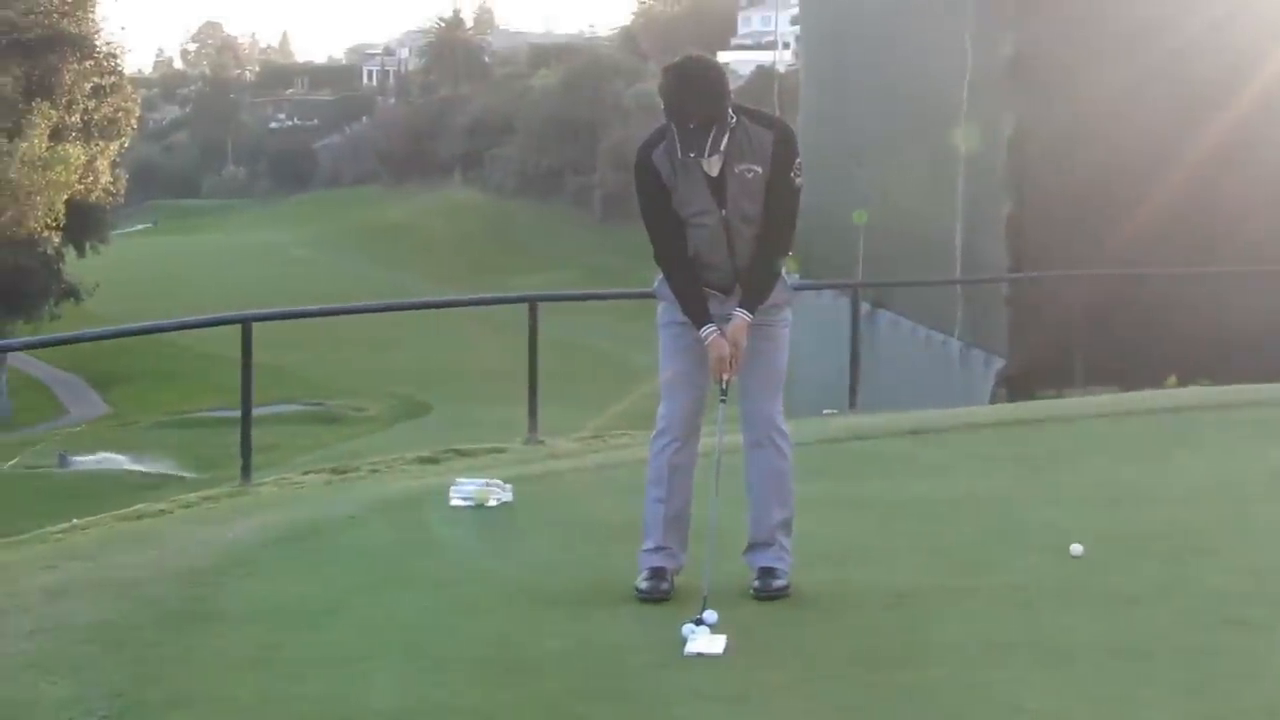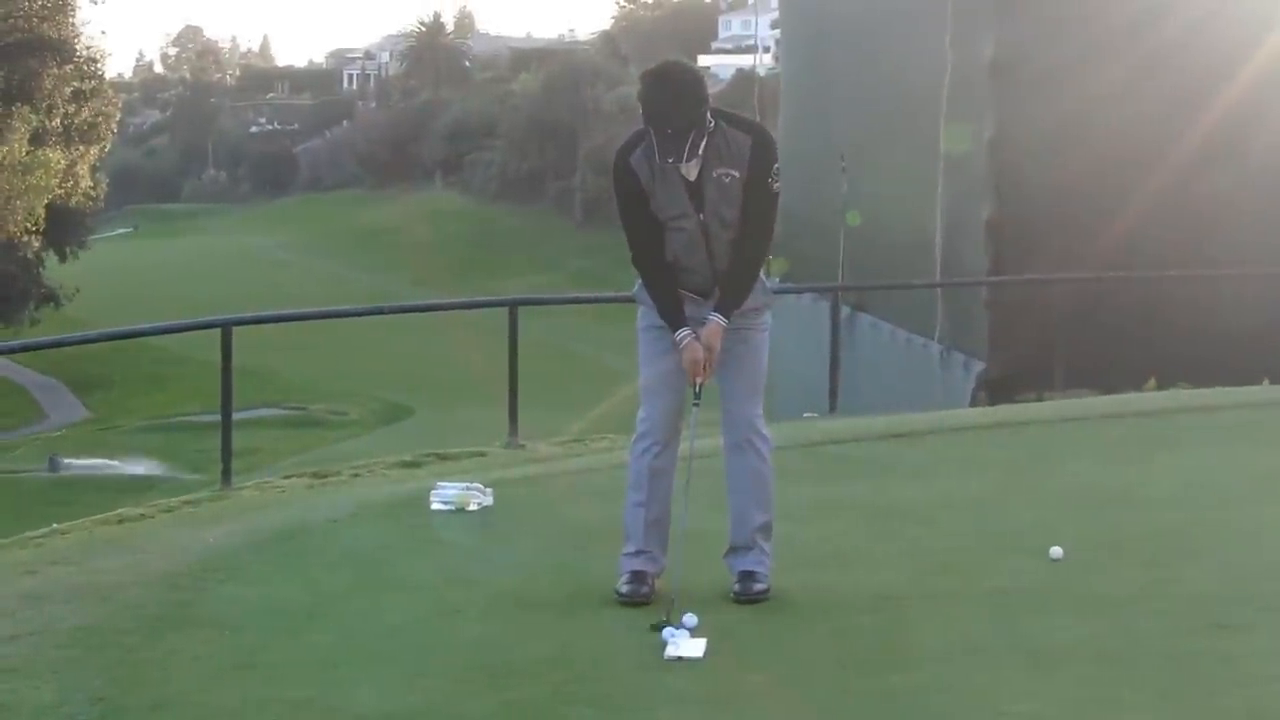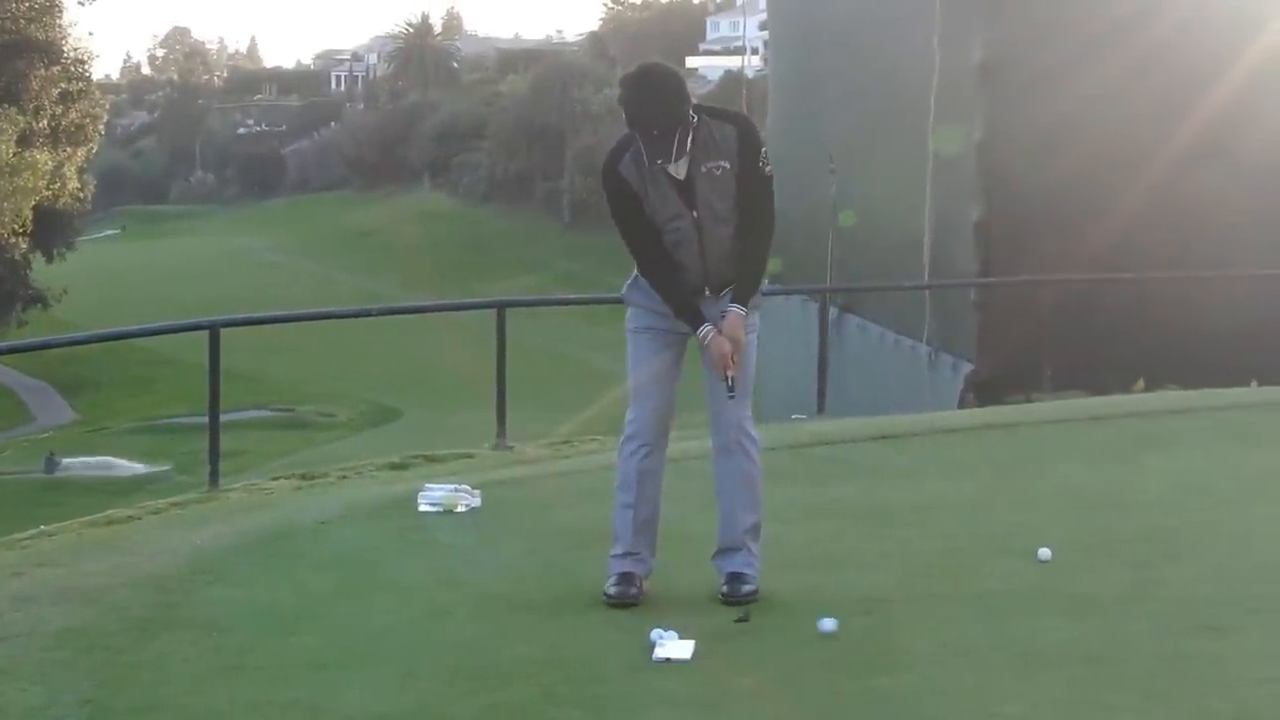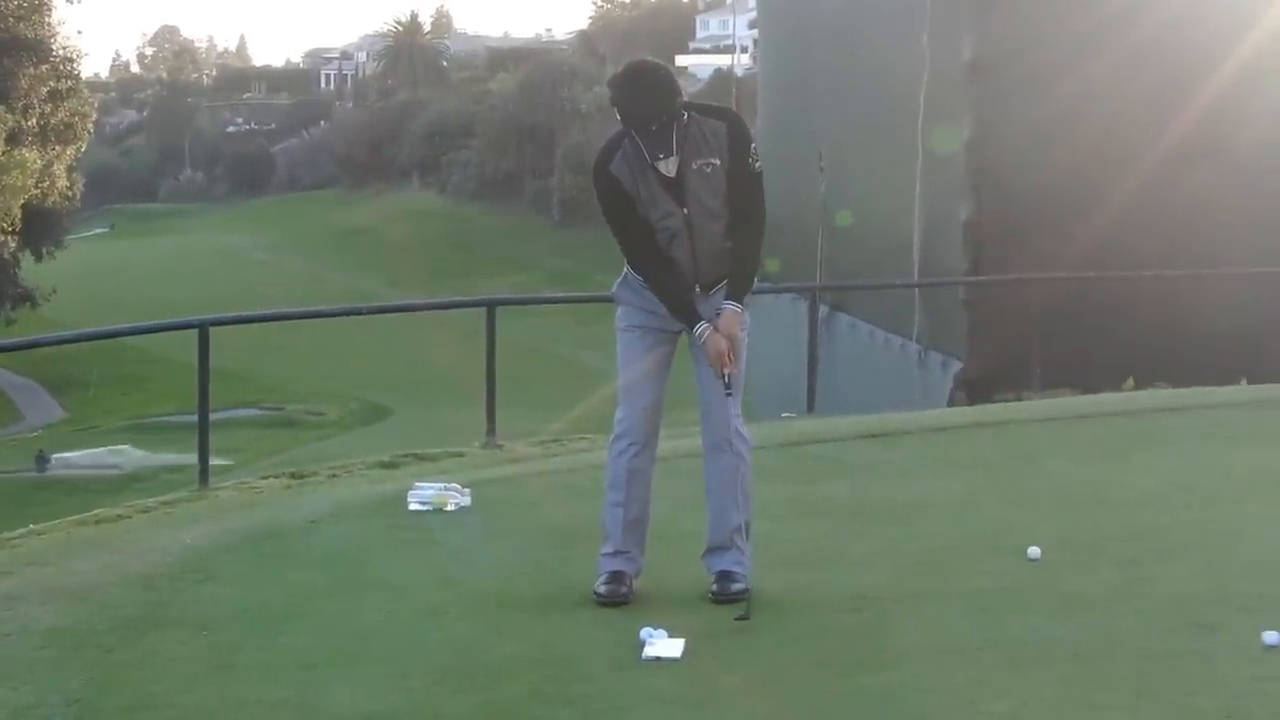
dt=1s
person 1, frame 1
left shoulder: (774, 139)
right shoulder: (654, 155)
left elbow: (779, 235)
right elbow: (668, 251)
left wrist: (743, 315)
right wrist: (708, 329)
left hip: (760, 295)
right hip: (687, 298)
left knee: (766, 424)
right knee: (674, 424)
left ankle: (771, 557)
right ankle: (659, 558)
person 1, frame 2
left shoulder: (753, 143)
right shoulder: (632, 160)
left elbow: (756, 240)
right elbow: (646, 255)
left wrist: (719, 320)
right wrist: (682, 333)
left hip: (740, 299)
right hip: (666, 301)
left knee: (746, 426)
right knee: (654, 427)
left ankle: (751, 561)
right ankle: (640, 562)
person 1, frame 3
left shoulder: (737, 134)
right shoulder: (621, 166)
left elbow: (759, 225)
right elbow: (650, 258)
left wrist: (737, 310)
right wrist: (702, 330)
left hip: (731, 297)
right hip: (658, 301)
left knee: (736, 427)
right knee: (644, 428)
left ankle: (740, 562)
right ankle: (629, 563)
person 1, frame 4
left shoulder: (726, 130)
right shoulder: (612, 165)
left elbow: (751, 220)
right elbow: (644, 257)
left wrist: (733, 306)
right wrist: (697, 328)
left hip: (722, 293)
right hip: (649, 297)
left knee: (726, 425)
right knee: (633, 425)
left ankle: (730, 561)
right ankle: (618, 562)
